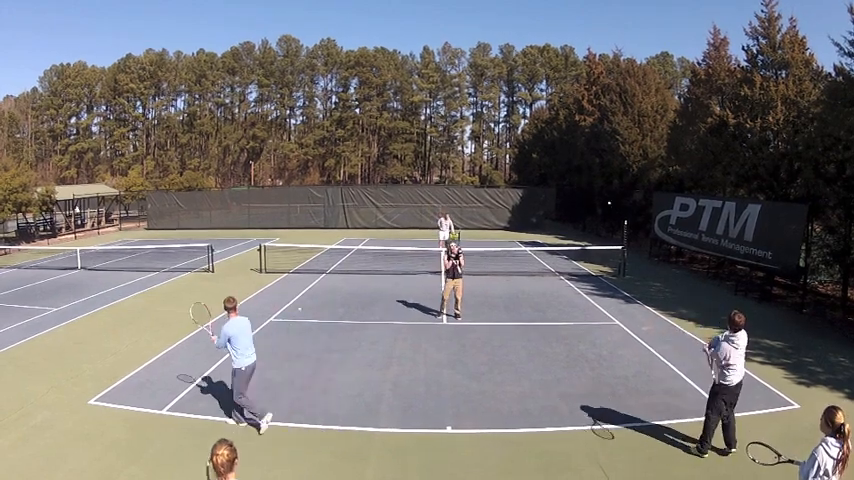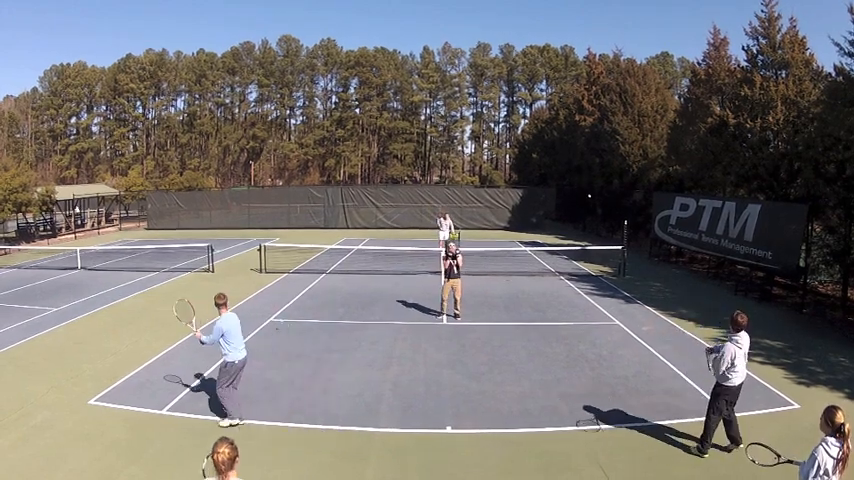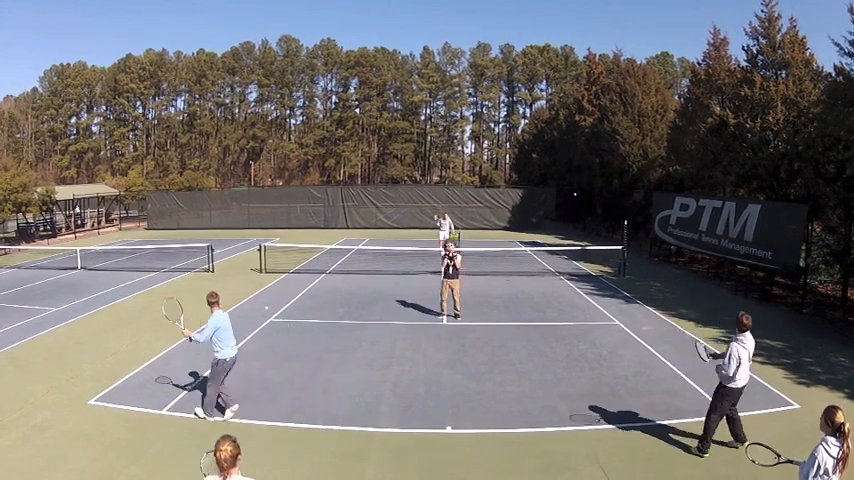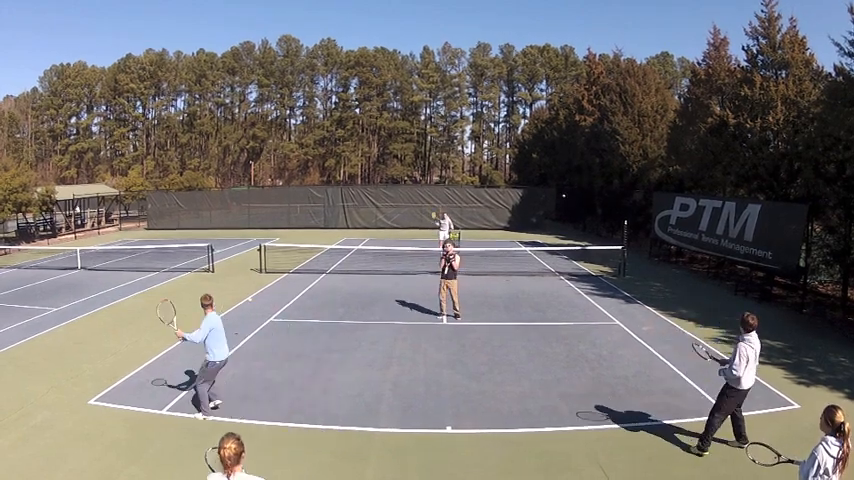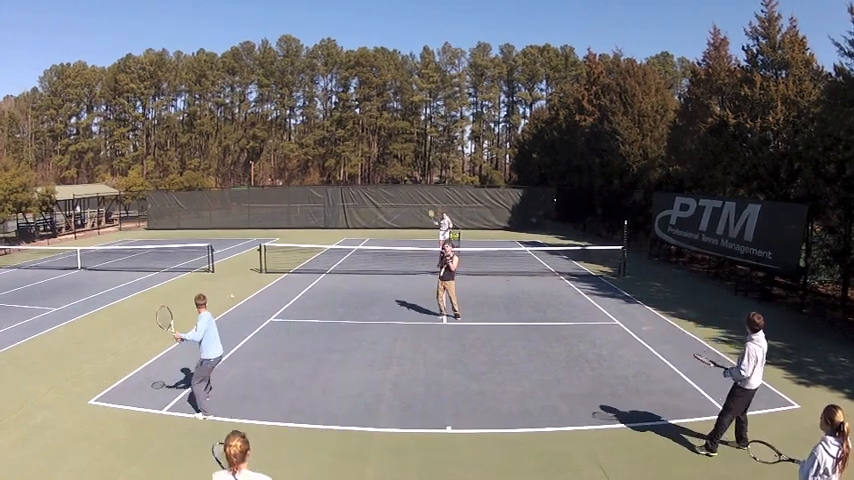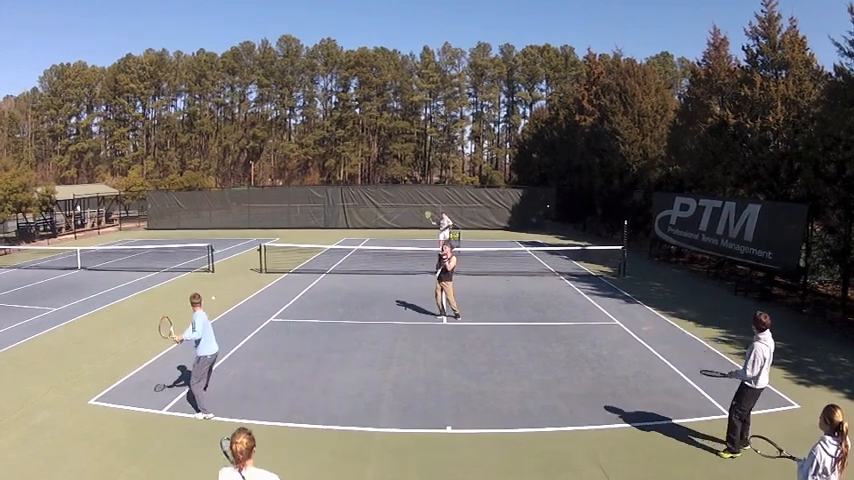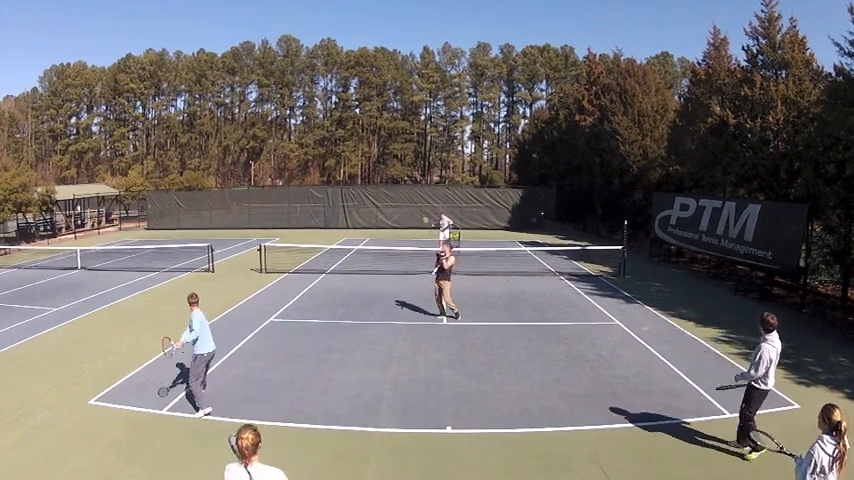
dt=0.1s
person 1, frame 1
left shoulder: (724, 347)
right shoulder: (743, 336)
left elbow: (714, 363)
right elbow: (723, 336)
left wrist: (711, 352)
right wrist: (710, 344)
left hip: (724, 384)
right hip: (737, 382)
left knee: (712, 416)
right knee: (728, 413)
left ankle: (703, 448)
right ankle: (731, 445)
person 1, frame 2
left shoulder: (728, 347)
right shoulder: (745, 337)
left elbow: (718, 369)
left wrist: (715, 356)
right wrist: (714, 349)
left hip: (725, 385)
right hip: (738, 382)
left knee: (713, 416)
right knee: (728, 412)
left ankle: (703, 448)
right ankle: (736, 441)
person 1, frame 3
left shoulder: (734, 346)
right shoulder: (749, 340)
left elbow: (726, 372)
left wrist: (718, 368)
right wrist: (720, 355)
left hip: (730, 385)
right hip: (741, 383)
left knee: (713, 415)
right knee: (730, 410)
left ankle: (703, 448)
right ankle: (740, 438)
person 1, frame 4
left shoulder: (742, 346)
right shoulder: (754, 340)
left elbow: (735, 372)
left wrist: (722, 371)
right wrist: (727, 362)
left hip: (736, 386)
right hip: (746, 384)
left knee: (717, 414)
right knee: (735, 410)
left ankle: (703, 446)
right ankle: (742, 439)
person 1, frame 5
left shoulder: (751, 346)
right shoulder: (761, 341)
left elbow: (743, 373)
left wrist: (728, 372)
right wrist: (733, 369)
left hip: (744, 386)
right hip: (753, 384)
left knee: (726, 414)
right knee: (740, 412)
left ankle: (711, 446)
right ankle: (742, 441)
person 1, frame 6
left shoulder: (758, 346)
right shoulder: (768, 340)
left elbow: (750, 372)
left wrist: (734, 373)
right wrist: (741, 371)
left hip: (751, 385)
right hip: (758, 384)
left knee: (735, 413)
right knee: (744, 413)
left ankle: (733, 448)
right ankle: (743, 441)
person 1, frame 7
left shoulder: (765, 348)
right shoulder: (774, 341)
left elbow: (756, 373)
left wrist: (741, 376)
right wrist: (745, 375)
left hip: (758, 386)
right hip: (762, 384)
left knee: (746, 416)
right knee: (746, 413)
left ankle: (756, 447)
right ankle: (743, 441)
person 2, frame 1
left shoulder: (226, 328)
right shoulder: (246, 321)
left elbow: (219, 346)
left wrist: (215, 340)
right wrist: (220, 340)
left hip: (241, 366)
right hip: (252, 362)
left knee: (239, 397)
right knee: (238, 392)
left ankle: (262, 417)
right ankle: (238, 418)
person 2, frame 2
left shoulder: (221, 323)
right shoulder: (233, 316)
left elbow: (211, 341)
left wrist: (200, 337)
right wrist: (204, 336)
left hip: (232, 361)
right hip: (242, 357)
left knee: (221, 388)
right knee: (231, 388)
left ankle: (233, 416)
right ankle: (237, 416)
person 2, frame 3
left shoulder: (215, 318)
right shoulder: (223, 314)
left elbow: (203, 338)
right elbow: (209, 333)
left wrist: (190, 334)
right wrist: (194, 335)
left hip: (223, 358)
right hip: (232, 355)
left knee: (212, 385)
right knee: (218, 383)
left ankle: (207, 413)
right ankle: (231, 404)
person 2, frame 4
left shoulder: (209, 320)
right shoulder: (214, 317)
left elbow: (198, 339)
right elbow: (200, 334)
left wrist: (183, 335)
right wrist: (185, 335)
left hip: (214, 360)
right hip: (223, 356)
left knee: (200, 384)
right knee: (207, 381)
left ankle: (205, 412)
right ankle: (215, 399)
person 2, frame 5
left shoulder: (204, 317)
right shoulder: (206, 316)
left elbow: (197, 337)
right elbow: (195, 332)
left wrist: (182, 335)
right wrist: (182, 336)
left hip: (208, 357)
right hip: (217, 354)
left knee: (196, 383)
right knee: (204, 378)
left ankle: (204, 412)
right ankle: (206, 394)
person 2, frame 6
left shoulder: (198, 316)
right shoulder: (199, 315)
left elbow: (197, 335)
right elbow: (191, 331)
left wrist: (183, 337)
right wrist: (182, 337)
left hip: (205, 354)
right hip: (213, 352)
left knee: (195, 383)
right knee: (204, 375)
left ankle: (204, 412)
right ankle: (202, 391)
person 2, frame 7
left shoulder: (195, 315)
right shoulder: (200, 315)
left elbow: (195, 333)
right elbow: (189, 331)
left wrist: (182, 341)
right wrist: (180, 341)
left hip: (201, 353)
right hip: (211, 350)
left knee: (194, 381)
right knee: (202, 373)
left ankle: (203, 407)
right ankle: (202, 389)
